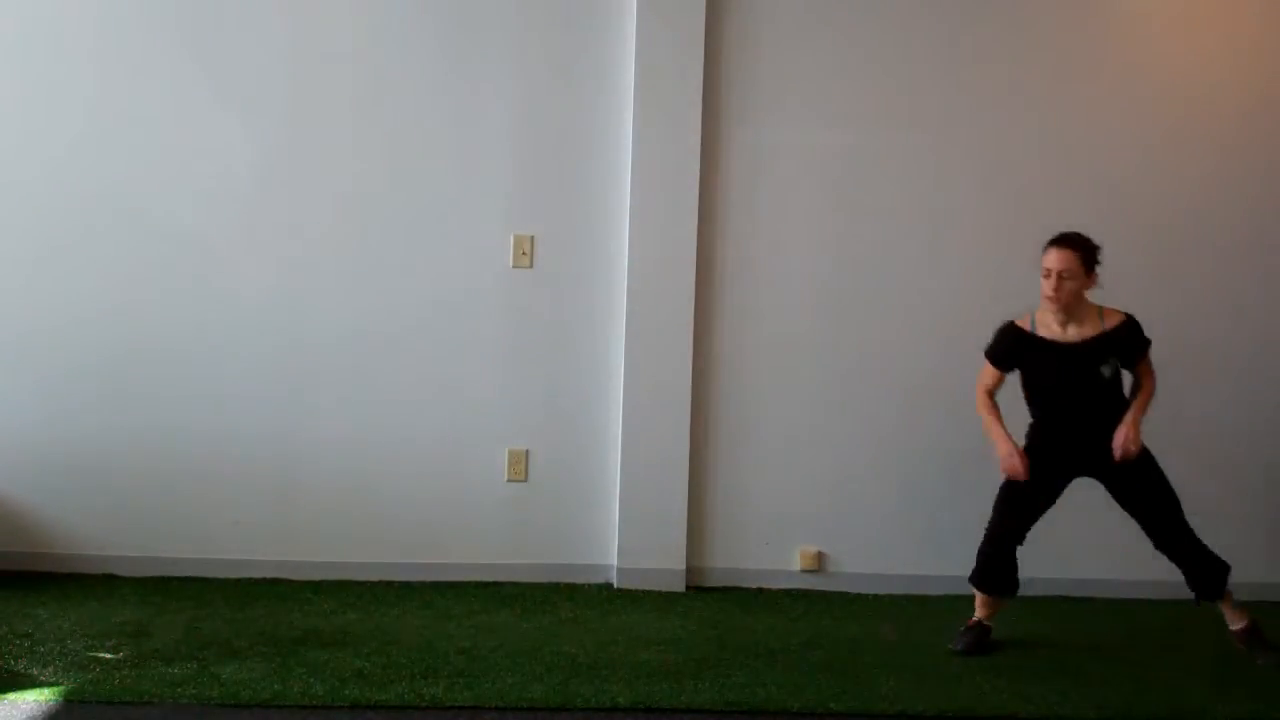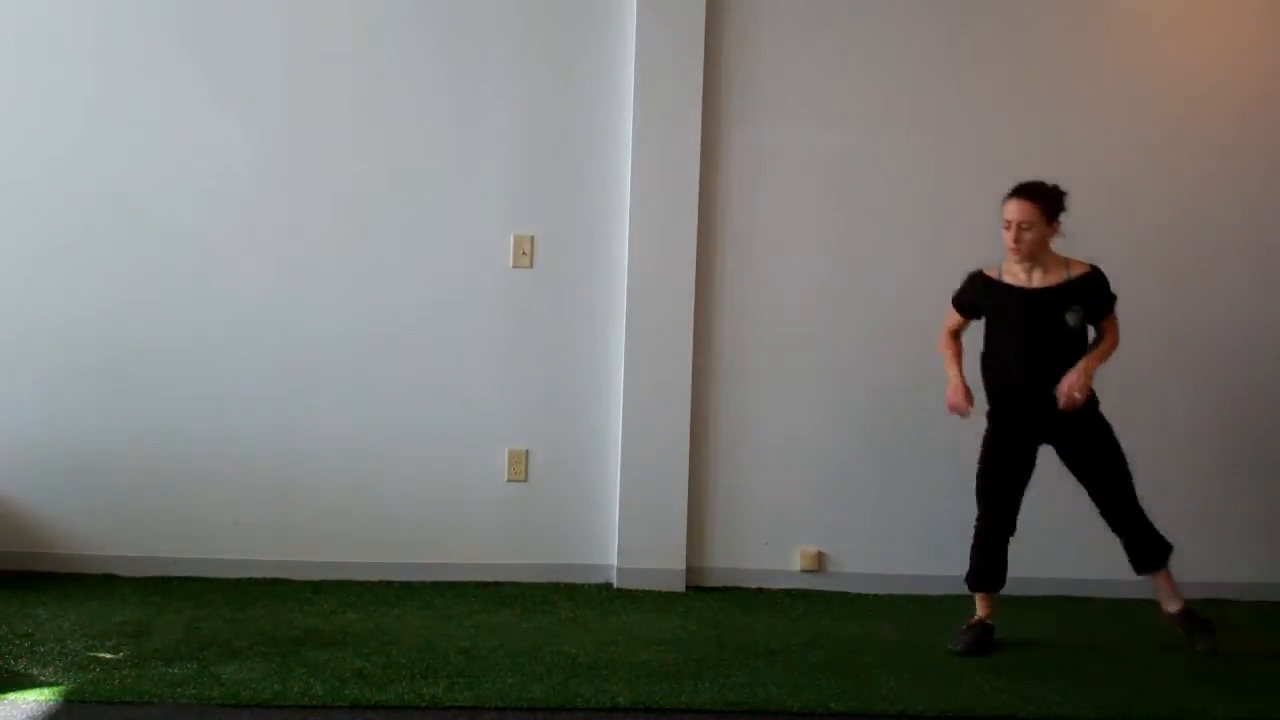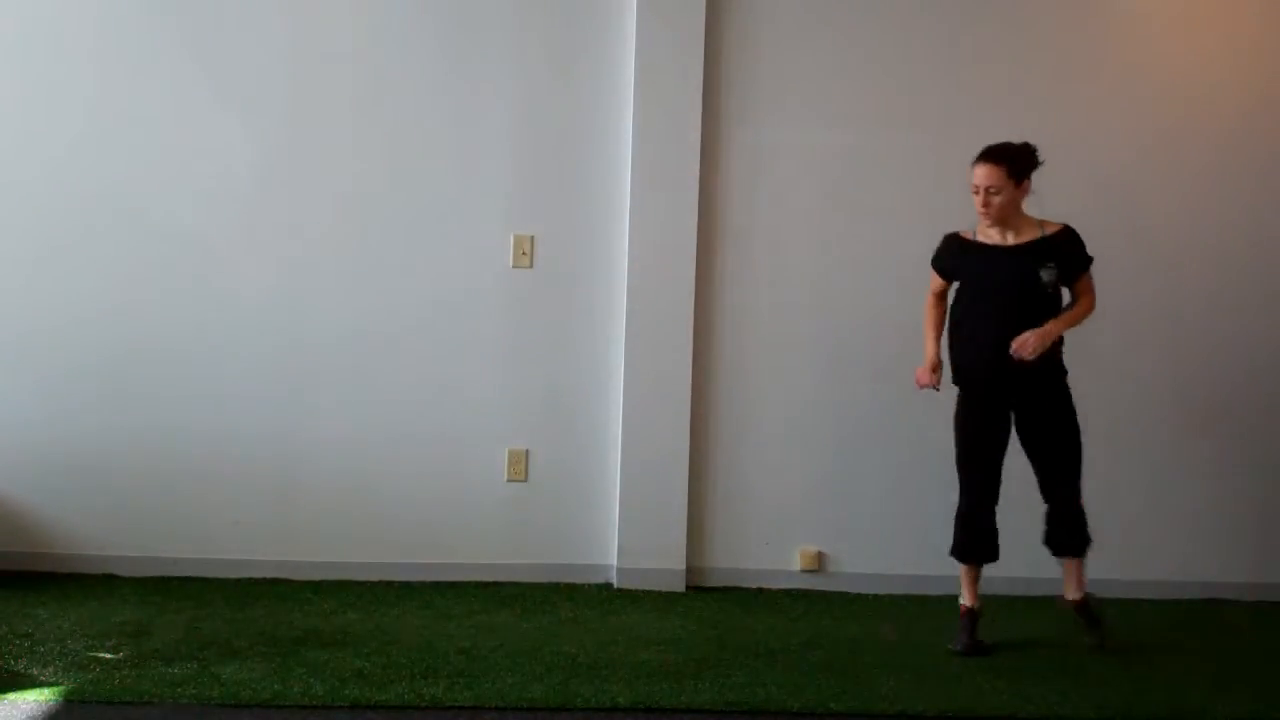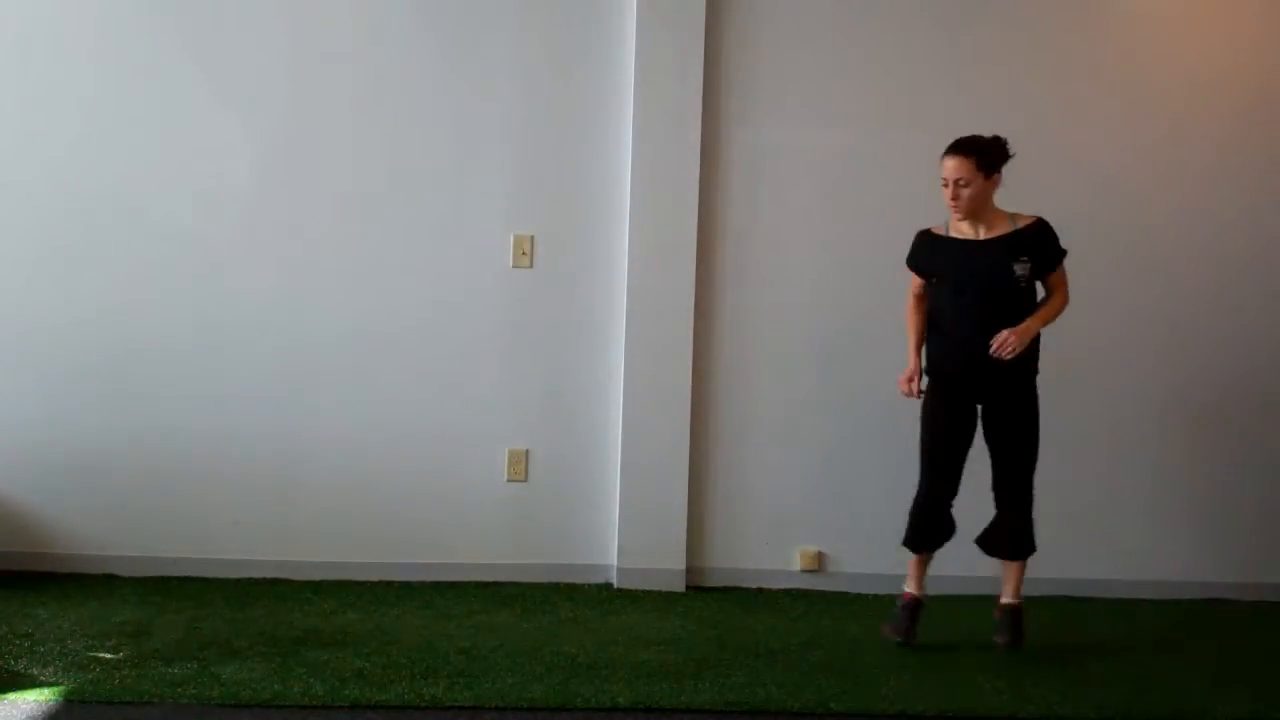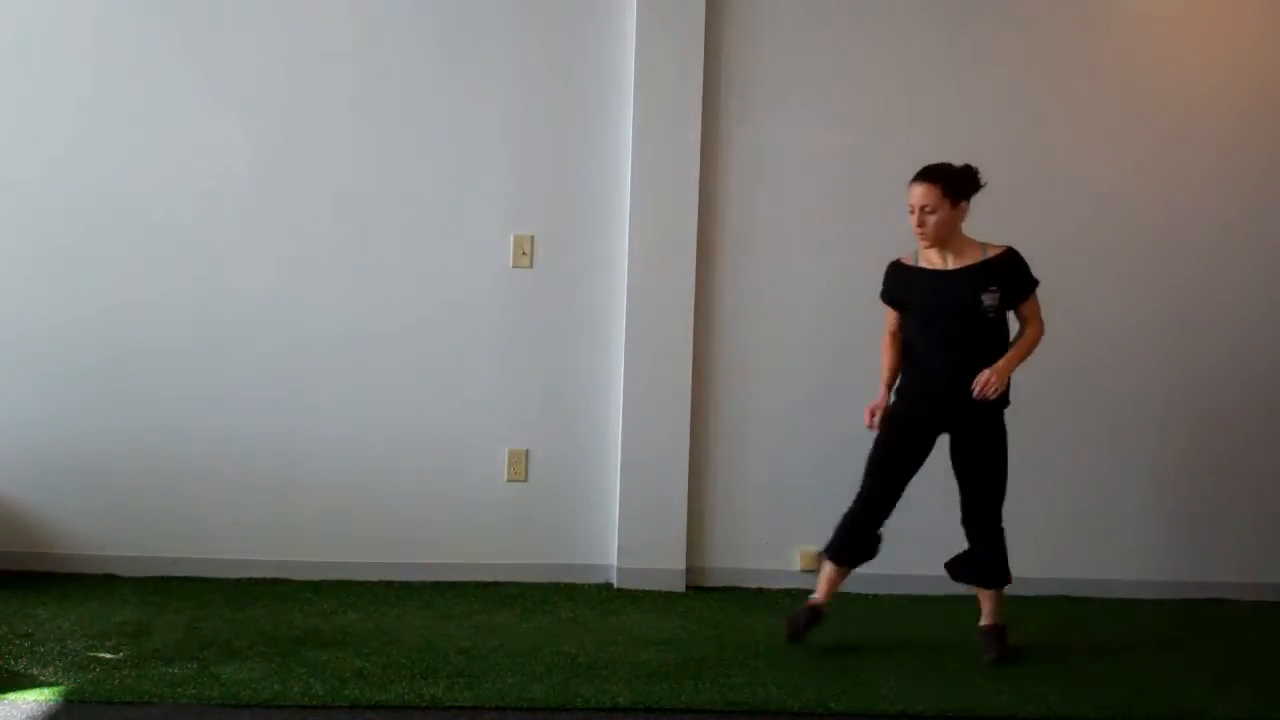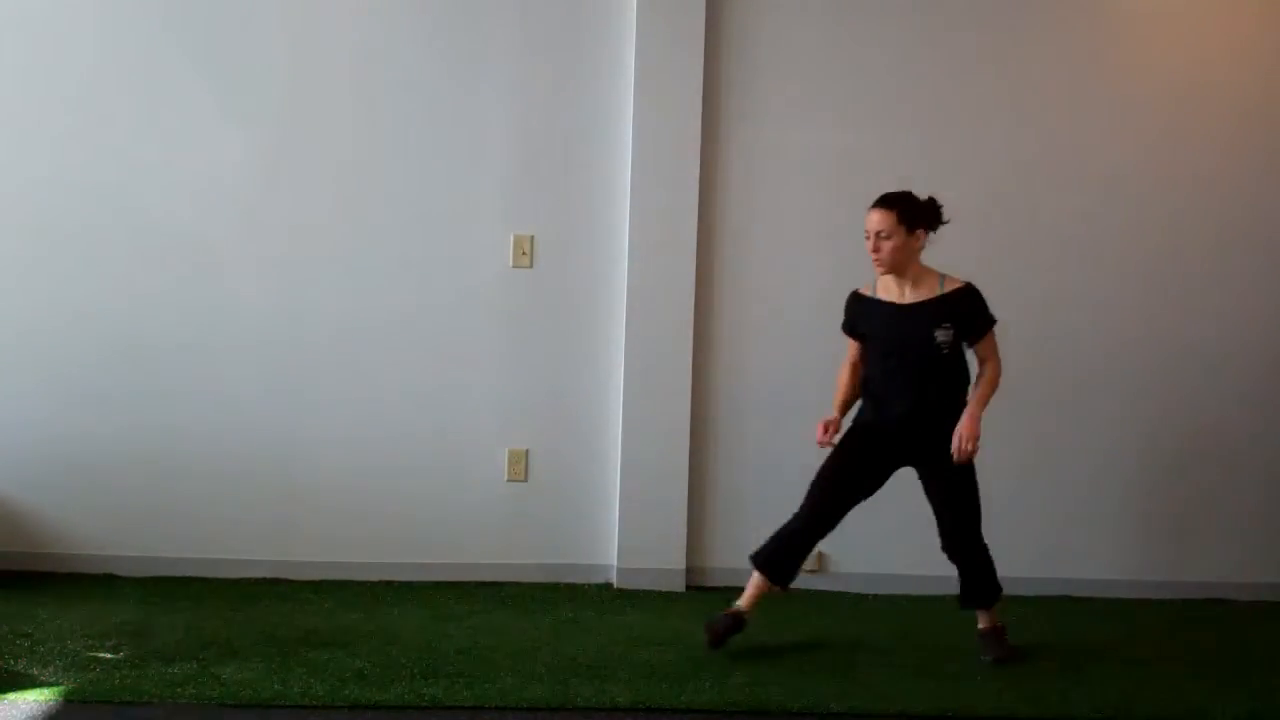
dt=0.1s
person 1, frame 1
left shoulder: (1120, 327)
right shoulder: (1019, 334)
left elbow: (1145, 377)
right elbow: (984, 392)
left wrist: (1132, 421)
right wrist: (1002, 442)
left hip: (1114, 445)
right hip: (1053, 447)
left knee: (1172, 533)
right knee: (1004, 527)
left ankle: (1239, 625)
right ankle: (980, 622)
person 1, frame 2
left shoulder: (1085, 280)
right shoulder: (984, 285)
left elbow: (1109, 334)
right elbow: (949, 333)
left wrist: (1084, 369)
right wrist: (955, 378)
left hip: (1075, 412)
right hip: (1013, 417)
left knee: (1123, 510)
right knee: (994, 516)
left ankle: (1176, 608)
right ankle: (981, 619)
person 1, frame 3
left shoulder: (1059, 241)
right shoulder: (959, 245)
left elbow: (1085, 298)
right elbow: (936, 296)
left wrist: (1050, 330)
right wrist: (931, 353)
left hip: (1041, 384)
right hip: (978, 386)
left knee: (1063, 489)
right knee: (978, 494)
left ankle: (1076, 597)
right ankle: (970, 607)
person 1, frame 4
left shoulder: (1033, 234)
right shoulder: (933, 243)
left elbow: (1059, 293)
right elbow: (916, 298)
left wrist: (1026, 329)
right wrist: (914, 357)
left hip: (1013, 379)
right hip: (952, 375)
left knee: (1014, 488)
right knee: (936, 483)
left ankle: (1010, 603)
right ankle: (912, 595)
person 1, frame 5
left shoulder: (1002, 264)
right shoulder: (903, 273)
left elbow: (1033, 325)
left wrist: (1004, 367)
right wrist: (883, 392)
left hip: (976, 408)
right hip: (914, 403)
left knee: (982, 515)
right knee: (871, 500)
left ankle: (991, 621)
right ankle: (818, 601)
person 1, frame 6
left shoulder: (959, 298)
right shoulder: (865, 300)
left elbow: (991, 363)
left wrist: (972, 415)
right wrist: (837, 413)
left hip: (940, 437)
right hip: (876, 427)
left knee: (962, 537)
right knee: (814, 516)
left ankle: (988, 624)
right ankle: (740, 610)
